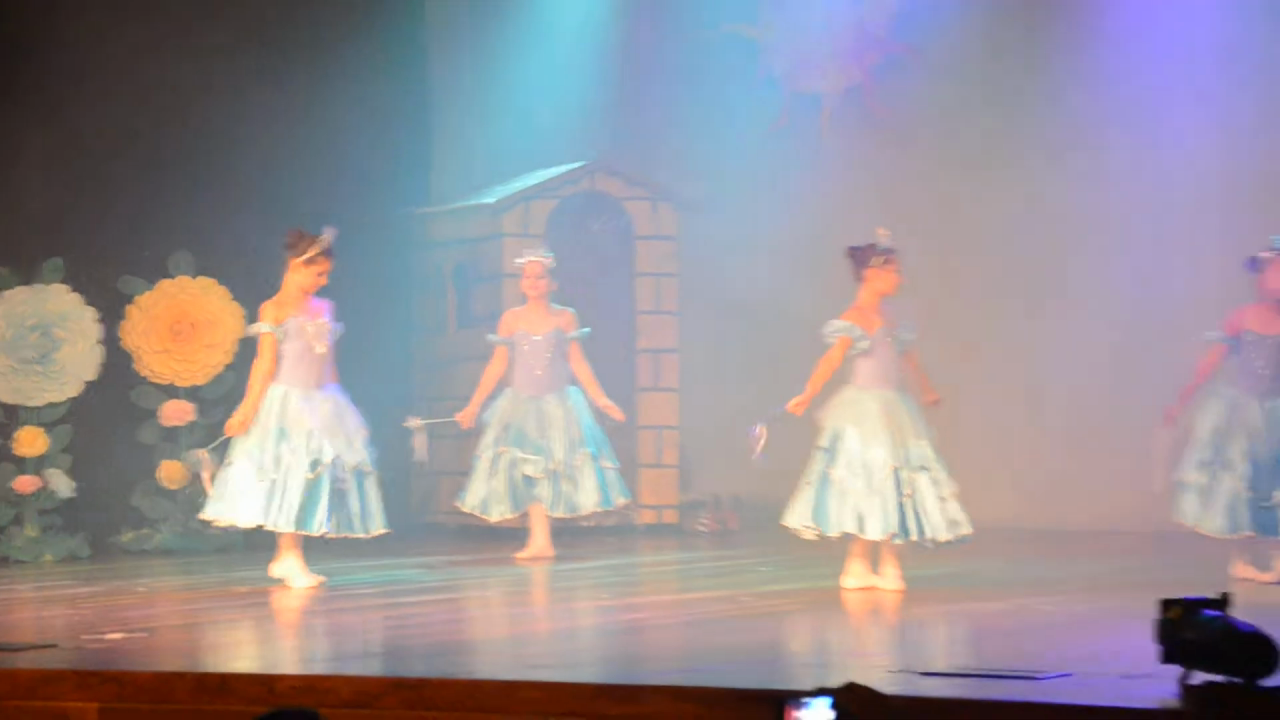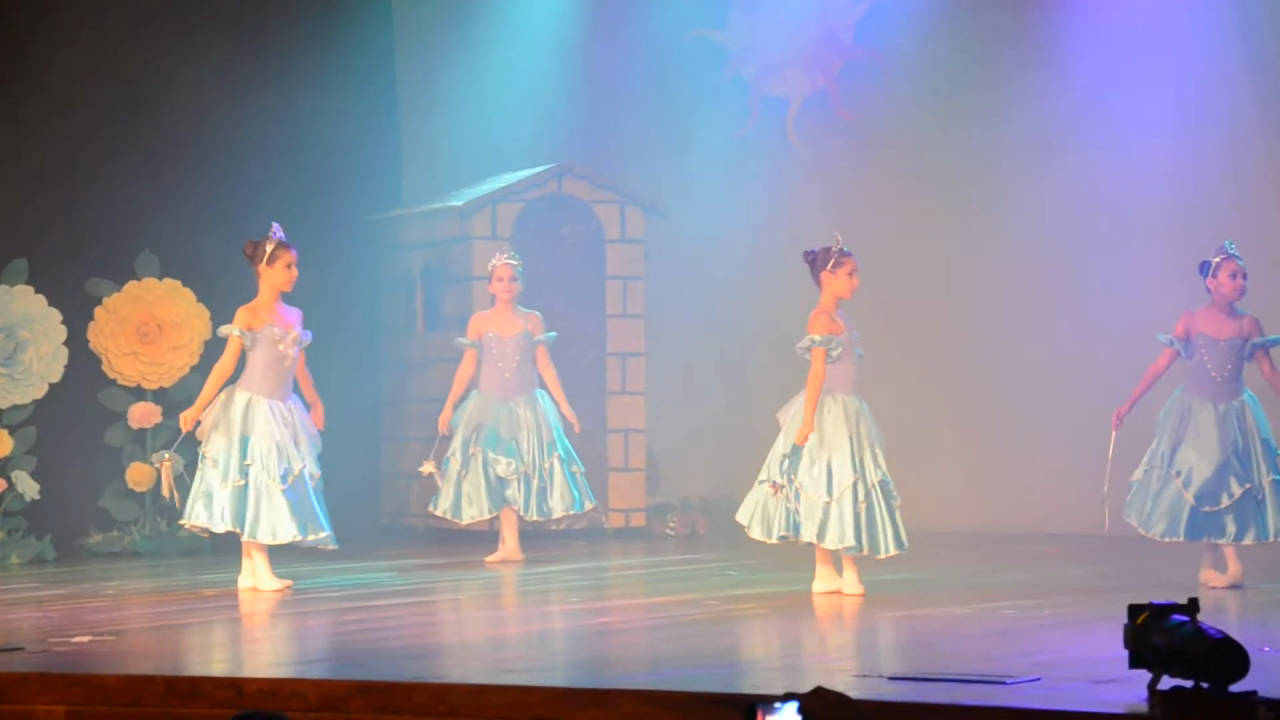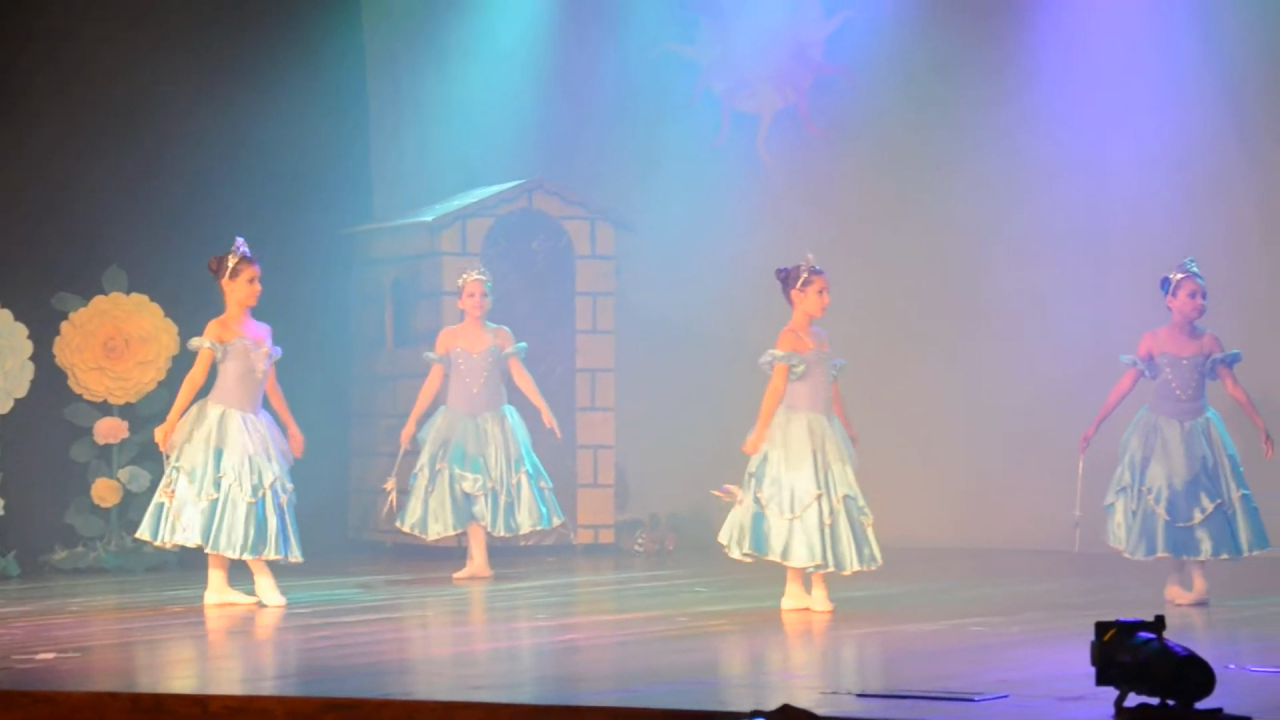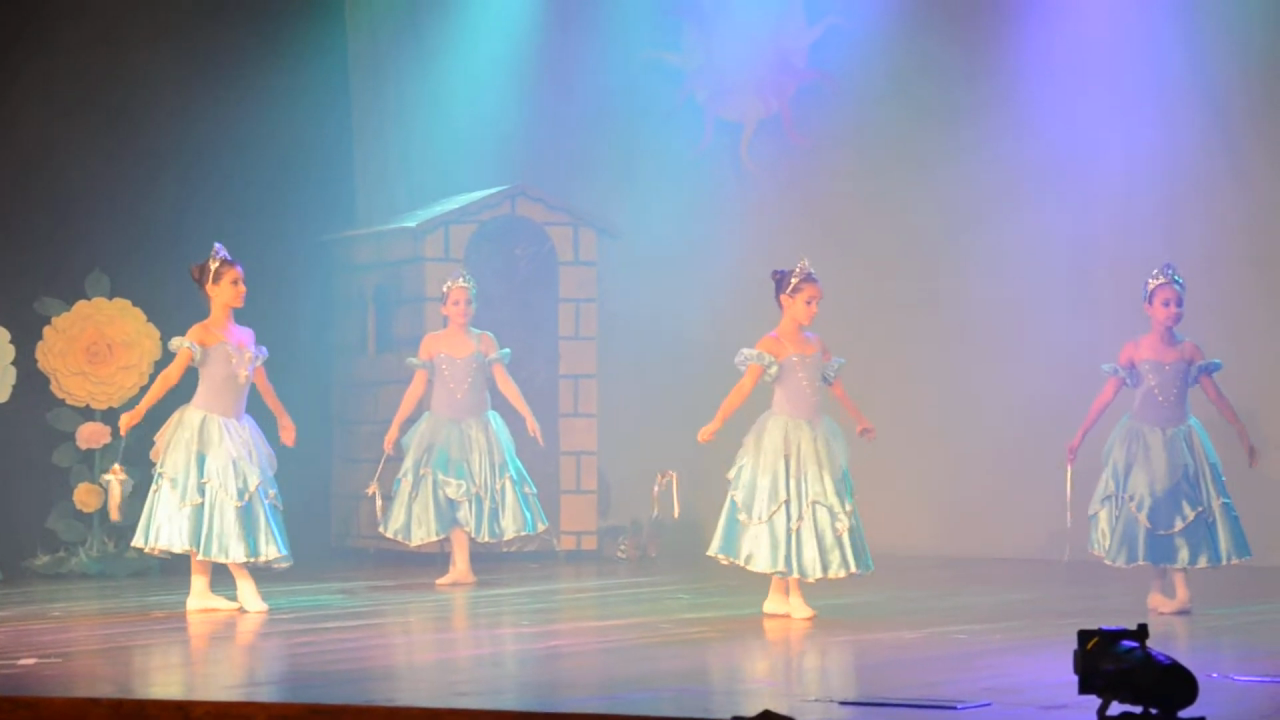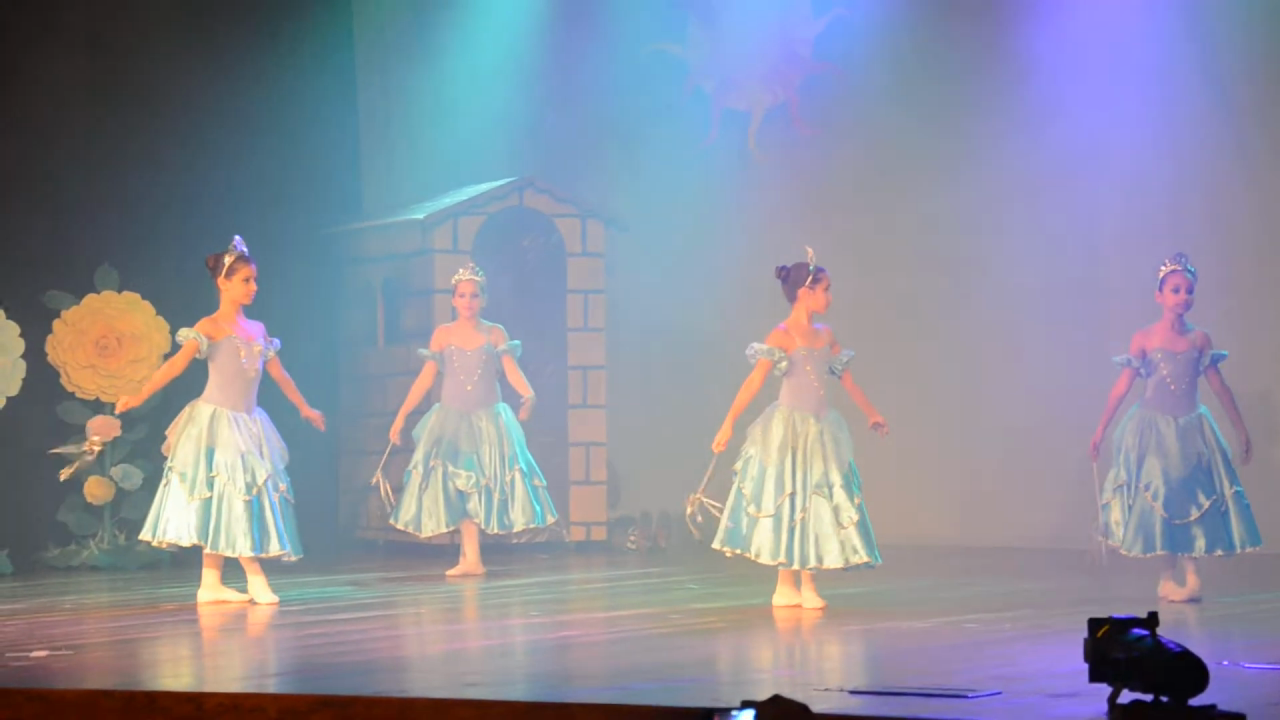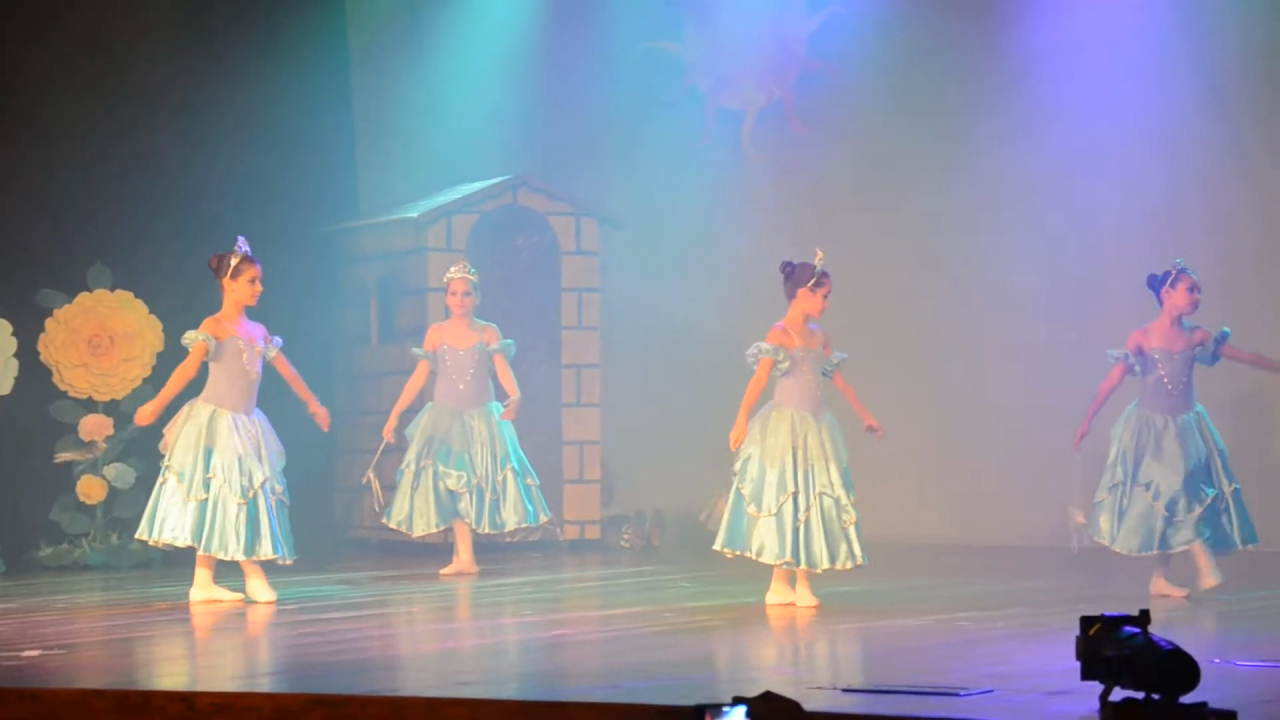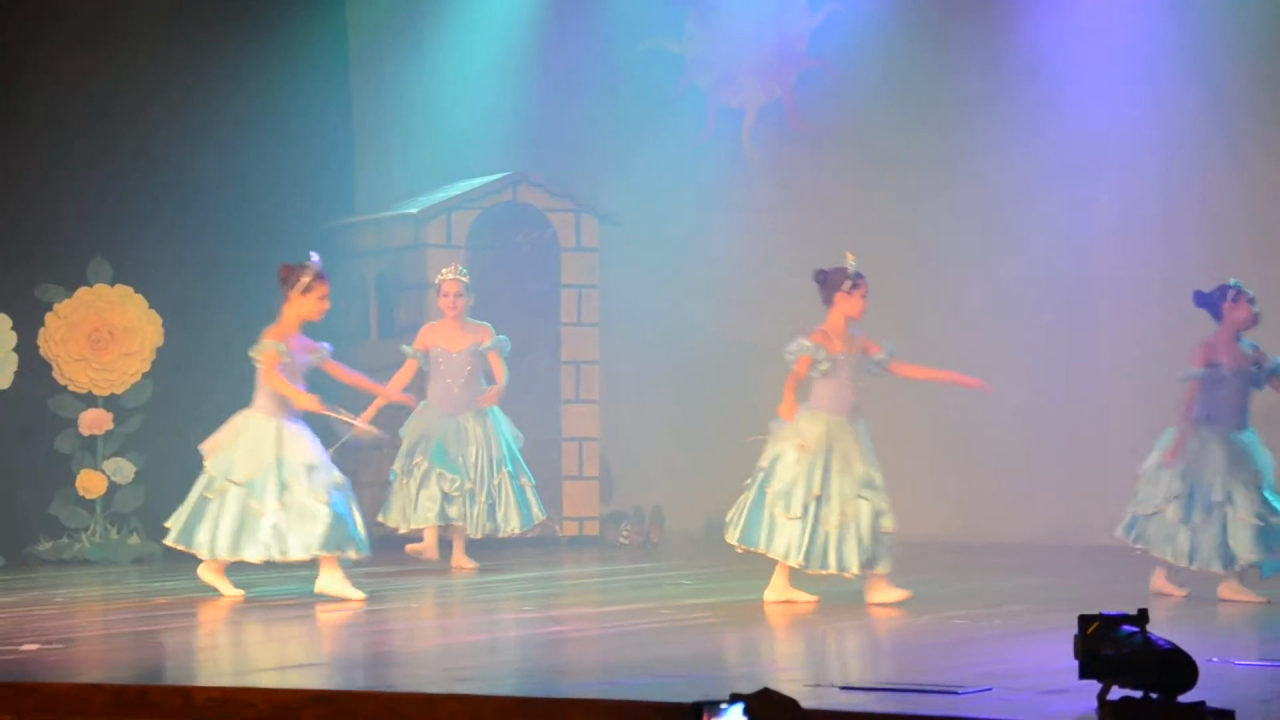
dt=0.5s
person 1, frame 1
left shoulder: (324, 307)
right shoulder: (273, 309)
right elbow: (265, 362)
left wrist: (335, 405)
right wrist: (247, 409)
left hip: (323, 403)
right hip: (288, 401)
left knee: (320, 475)
right knee: (292, 476)
left ankle: (285, 558)
right ankle: (293, 562)
person 1, frame 2
left shoulder: (294, 315)
right shoulder: (247, 315)
right elbow: (226, 364)
left wrist: (315, 405)
right wrist: (198, 407)
left hip: (284, 410)
right hip: (252, 408)
left knee: (277, 484)
right knee: (257, 484)
left ankle: (250, 570)
right ankle: (258, 567)
person 1, frame 3
left shoulder: (263, 330)
right shoulder: (218, 328)
left elbow: (271, 383)
right elbow: (197, 376)
left wrist: (291, 425)
right wrist: (171, 421)
left hip: (255, 424)
right hip: (223, 422)
left knee: (239, 503)
right knee: (228, 500)
left ankle: (218, 587)
person 1, frame 4
left shoulder: (247, 334)
right shoulder: (201, 333)
left elbow: (262, 382)
right elbow: (172, 374)
left wrist: (283, 418)
right wrist: (138, 411)
left hip: (238, 429)
right hip: (206, 427)
left knee: (220, 507)
right knee: (212, 505)
left ankle: (200, 591)
right ankle: (244, 584)
person 1, frame 5
left shoulder: (257, 329)
right shoulder: (209, 327)
left elbow: (278, 371)
right elbow: (177, 364)
left wrist: (304, 407)
right wrist: (140, 396)
left hip: (249, 422)
right hip: (217, 421)
left knee: (237, 500)
right knee: (223, 499)
left ankle: (212, 584)
right ankle: (254, 575)
person 1, frame 6
left shoulder: (258, 331)
right shoulder: (212, 327)
left elbow: (285, 368)
right elbow: (189, 367)
left wrist: (312, 403)
right wrist: (159, 402)
left hip: (248, 423)
right hip: (215, 421)
left knee: (248, 495)
right knee: (216, 497)
person 1, frame 7
left shoulder: (306, 345)
right shoulder: (274, 338)
left elbow: (343, 372)
right elbow: (273, 378)
left wrist: (386, 393)
right wrist: (300, 397)
left hip: (290, 432)
right hip: (264, 431)
left knee: (320, 492)
right knee: (250, 504)
right ankle: (213, 567)
person 2, frame 1
left shoulder: (886, 317)
right shoulder: (856, 315)
left elbow: (905, 356)
right elbow: (834, 357)
left wrist: (926, 390)
right wrist: (808, 394)
left hip: (892, 407)
right hip: (865, 408)
left knee: (897, 481)
right knee: (873, 481)
left ankle: (888, 564)
right ankle: (858, 565)
person 2, frame 2
left shoulder: (838, 318)
right shoulder: (821, 319)
right elbow: (817, 370)
right wrist: (808, 420)
left hip: (846, 412)
right hip: (827, 414)
left knee: (846, 488)
right knee: (830, 488)
left ankle: (836, 571)
right ankle: (837, 571)
person 2, frame 3
left shoulder: (821, 336)
right shoulder: (790, 337)
right elbow: (776, 386)
left wrist: (846, 427)
right wrist: (759, 431)
left hip: (822, 430)
right hip: (796, 429)
left knee: (824, 505)
right knee: (801, 504)
left ankle: (809, 587)
right ankle: (803, 588)
person 2, frame 4
left shoulder: (816, 342)
right shoulder: (771, 343)
left elbow: (835, 385)
right elbow: (745, 386)
left wrist: (860, 421)
right wrist: (717, 422)
left hip: (815, 436)
right hip: (783, 436)
left knee: (810, 508)
right knee: (784, 507)
left ankle: (789, 593)
right ankle: (784, 594)
person 2, frame 5
left shoulder: (826, 335)
right shoulder: (781, 336)
left elbow: (846, 378)
right elbow: (755, 381)
left wrist: (872, 413)
right wrist: (728, 424)
left hip: (821, 429)
right hip: (789, 428)
left knee: (818, 503)
right knee: (790, 503)
left ankle: (805, 584)
right ankle: (788, 586)
person 2, frame 6
left shoulder: (818, 336)
right shoulder: (779, 334)
left elbow: (838, 379)
right elbow: (759, 379)
left wrist: (865, 416)
right wrist: (741, 421)
left hip: (815, 428)
right hip: (785, 427)
left knee: (814, 502)
right knee: (784, 501)
left ankle: (802, 582)
right ankle: (781, 584)
person 2, frame 7
left shoulder: (860, 342)
right shoulder: (818, 339)
left elbow: (903, 369)
right elbow: (798, 372)
left wrist: (953, 377)
right wrist: (788, 401)
left hip: (847, 432)
right hip: (817, 428)
left knee: (864, 501)
right knee: (800, 503)
left ankle: (876, 583)
right ankle: (778, 583)
person 3, frame 1
right shoulder: (1243, 317)
right elbow: (1212, 360)
right wrist: (1181, 402)
right hip: (1236, 407)
right knee: (1238, 477)
left ankle: (1241, 559)
right ankle: (1241, 559)
person 3, frame 2
left shoulder: (1248, 324)
right shoulder: (1191, 320)
right elbow: (1161, 364)
right wrist: (1128, 404)
left hip: (1234, 414)
right hip: (1195, 411)
left knee: (1226, 483)
right knee: (1198, 482)
left ankle: (1210, 565)
person 3, frame 3
left shoulder: (1209, 342)
right shoulder: (1153, 340)
left elbow: (1233, 386)
right elbow: (1125, 384)
left wrist: (1261, 427)
right wrist: (1094, 425)
left hip: (1198, 432)
right hip: (1159, 430)
left knee: (1194, 500)
right knee: (1165, 500)
left ankle: (1176, 582)
person 3, frame 4
left shoulder: (1189, 349)
right shoulder: (1133, 349)
left elbow: (1215, 394)
right elbow: (1107, 394)
left wrist: (1243, 435)
right wrist: (1080, 435)
left hip: (1181, 440)
right hip: (1142, 439)
left knee: (1177, 508)
right knee: (1149, 508)
left ankle: (1158, 590)
person 3, frame 5
left shoulder: (1200, 338)
right shoulder: (1144, 338)
left elbow: (1219, 386)
right elbow: (1122, 386)
left wrist: (1241, 430)
right wrist: (1101, 429)
left hip: (1191, 428)
right hip: (1153, 428)
left knee: (1188, 498)
right knee: (1159, 498)
left ankle: (1169, 579)
person 3, frame 6
left shoulder: (1197, 336)
right shoulder: (1142, 336)
left elbow: (1242, 356)
right elbow: (1113, 379)
right wrist: (1088, 420)
left hip: (1186, 425)
right hip: (1150, 426)
left knee: (1187, 491)
right knee: (1154, 497)
right ankle: (1171, 573)
person 3, frame 7
left shoulder: (1253, 352)
right shoulder: (1207, 349)
right elbow: (1193, 394)
right wrist: (1181, 435)
left hip: (1237, 441)
right hip: (1207, 439)
left knee: (1246, 503)
right knee: (1187, 506)
left ankle: (1230, 582)
right ankle: (1160, 577)
person 4, frame 1
left shoulder: (565, 317)
right shoulder: (511, 318)
left elbow: (578, 362)
right elbow: (497, 365)
left wrist: (600, 398)
right wrist: (474, 404)
left hip: (558, 403)
right hip: (522, 404)
left knee: (553, 466)
right knee: (528, 469)
left ankle: (539, 538)
right ankle: (541, 540)
person 4, frame 2
left shoulder: (533, 320)
right shoulder: (479, 321)
left elbow: (545, 364)
right elbow: (468, 366)
left wrist: (563, 403)
right wrist: (449, 406)
left hip: (526, 405)
right hip: (490, 406)
left knee: (521, 471)
right knee: (495, 471)
left ankle: (508, 543)
right ankle: (511, 545)
person 4, frame 3
left shoulder: (502, 335)
right shoulder: (447, 336)
left elbow: (520, 374)
right elbow: (434, 381)
left wrist: (543, 408)
right wrist: (412, 420)
left hip: (494, 421)
right hip: (457, 421)
left knee: (490, 486)
right knee: (463, 487)
left ankle: (476, 557)
right ankle: (479, 560)
person 4, frame 4
left shoulder: (485, 341)
right shoulder: (431, 342)
left elbow: (504, 381)
right elbow: (417, 387)
left wrist: (527, 414)
right wrist: (395, 425)
left hip: (478, 427)
right hip: (441, 428)
left knee: (472, 493)
right knee: (447, 493)
left ankle: (458, 564)
right ankle: (461, 567)
person 4, frame 5
left shoulder: (496, 333)
right shoulder: (442, 334)
left elbow: (512, 370)
right elbow: (425, 378)
left wrist: (529, 395)
right wrist: (401, 415)
left hip: (488, 419)
right hip: (451, 420)
left knee: (484, 485)
right knee: (456, 485)
left ankle: (467, 554)
right ankle: (472, 558)
person 4, frame 6
left shoulder: (489, 332)
right shoulder: (435, 333)
left elbow: (503, 369)
right elbow: (419, 377)
left wrist: (515, 397)
right wrist: (395, 414)
left hip: (481, 418)
right hip: (444, 418)
left knee: (476, 484)
right knee: (448, 484)
left ankle: (460, 553)
right ankle: (465, 557)
person 4, frame 7
left shoulder: (483, 332)
right shoulder: (428, 332)
left elbow: (500, 368)
right elbow: (405, 374)
left wrist: (499, 387)
right wrist: (374, 406)
left hip: (474, 419)
right hip: (436, 418)
left knee: (471, 481)
right knee: (430, 472)
left ankle: (459, 552)
right ankle: (430, 542)
